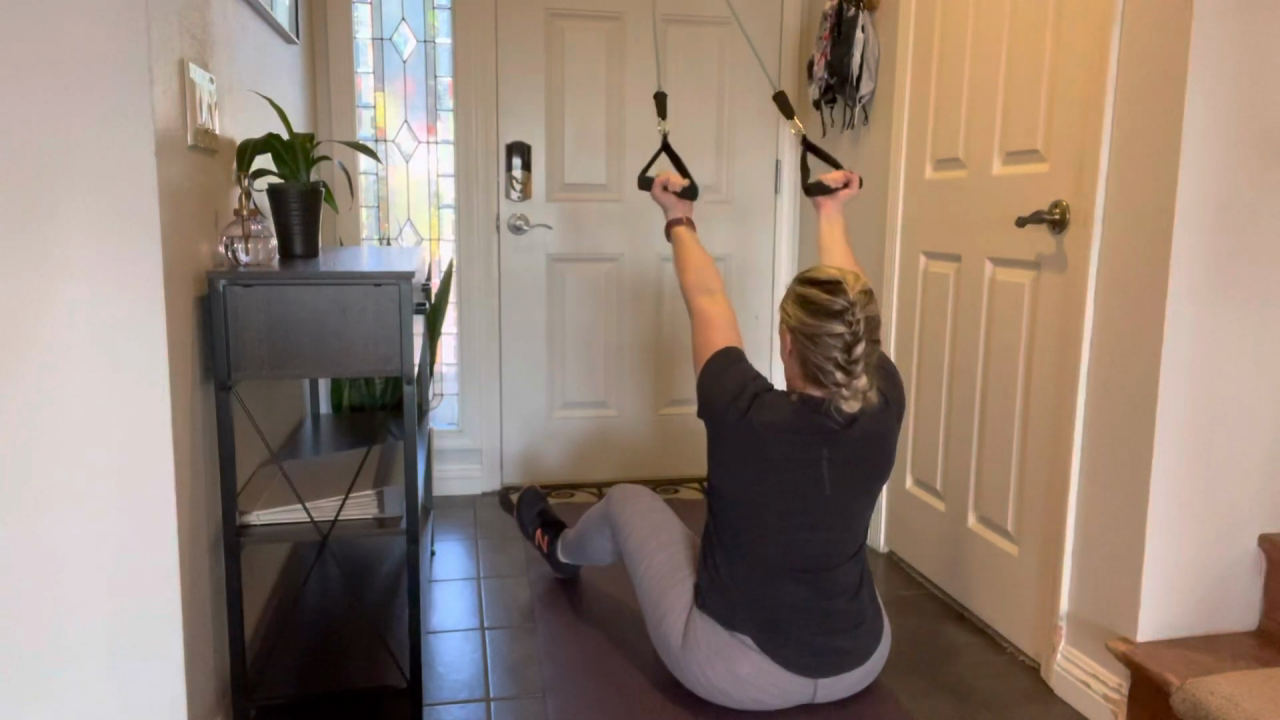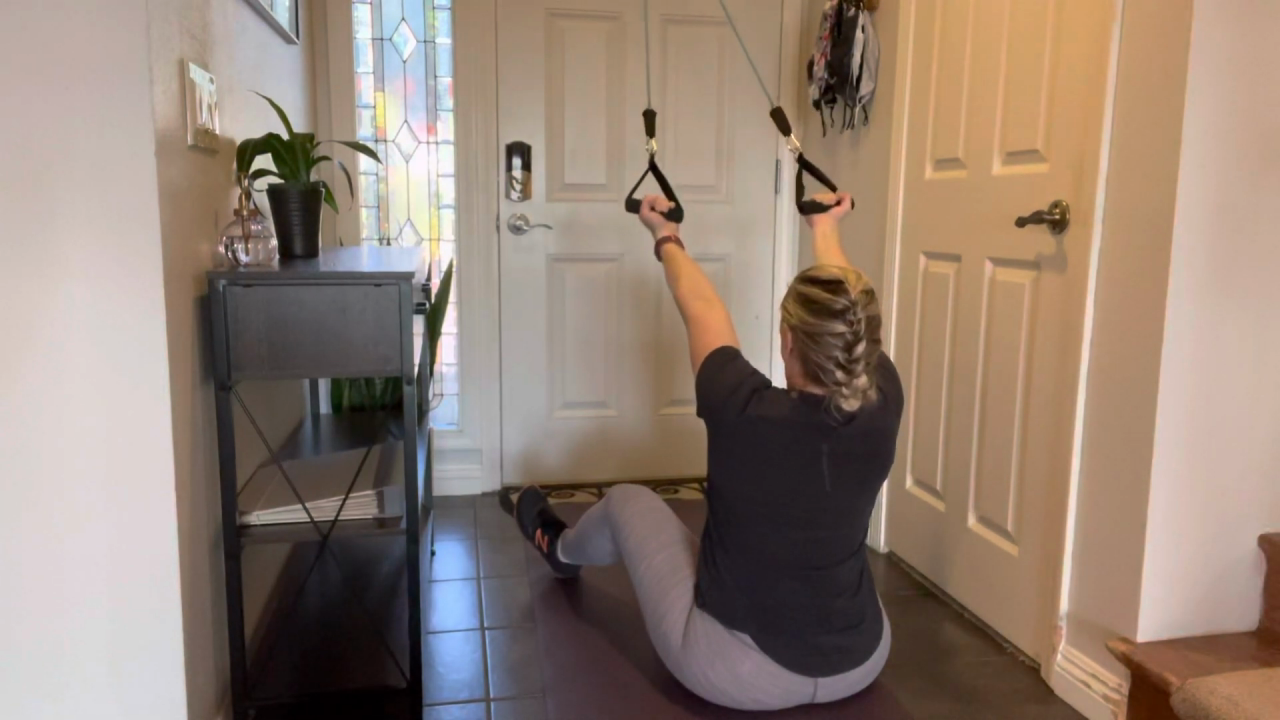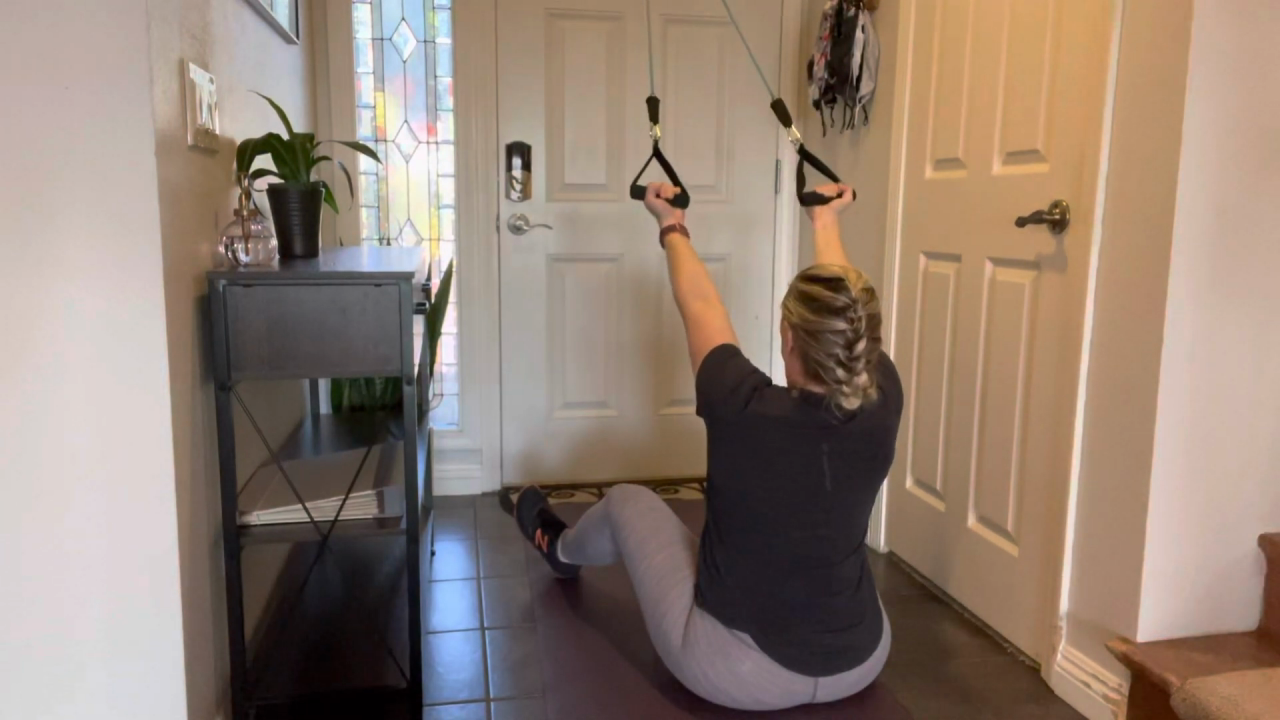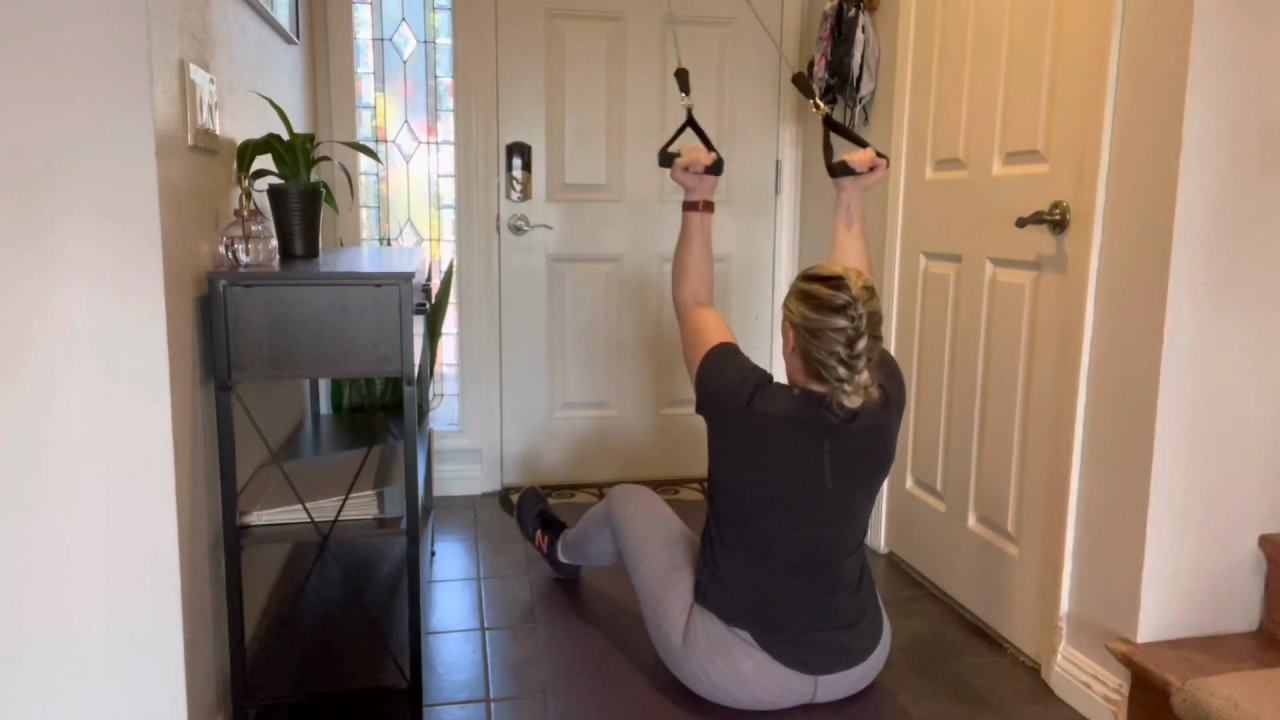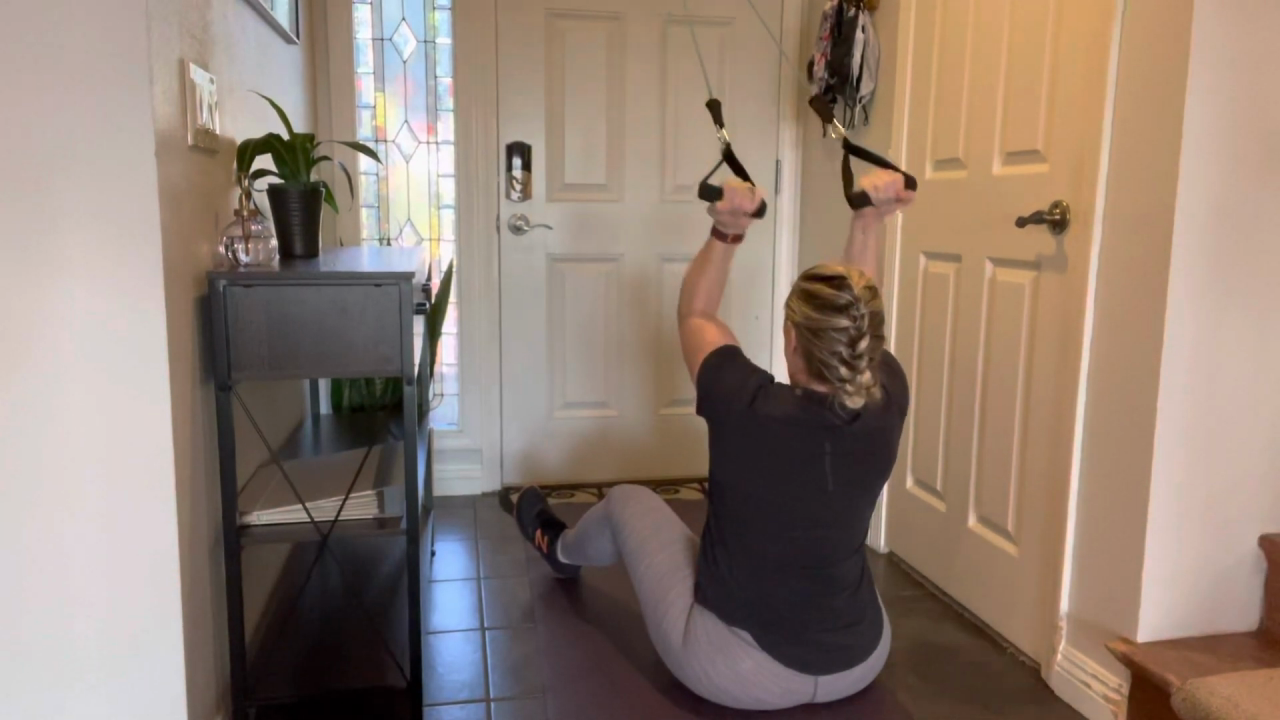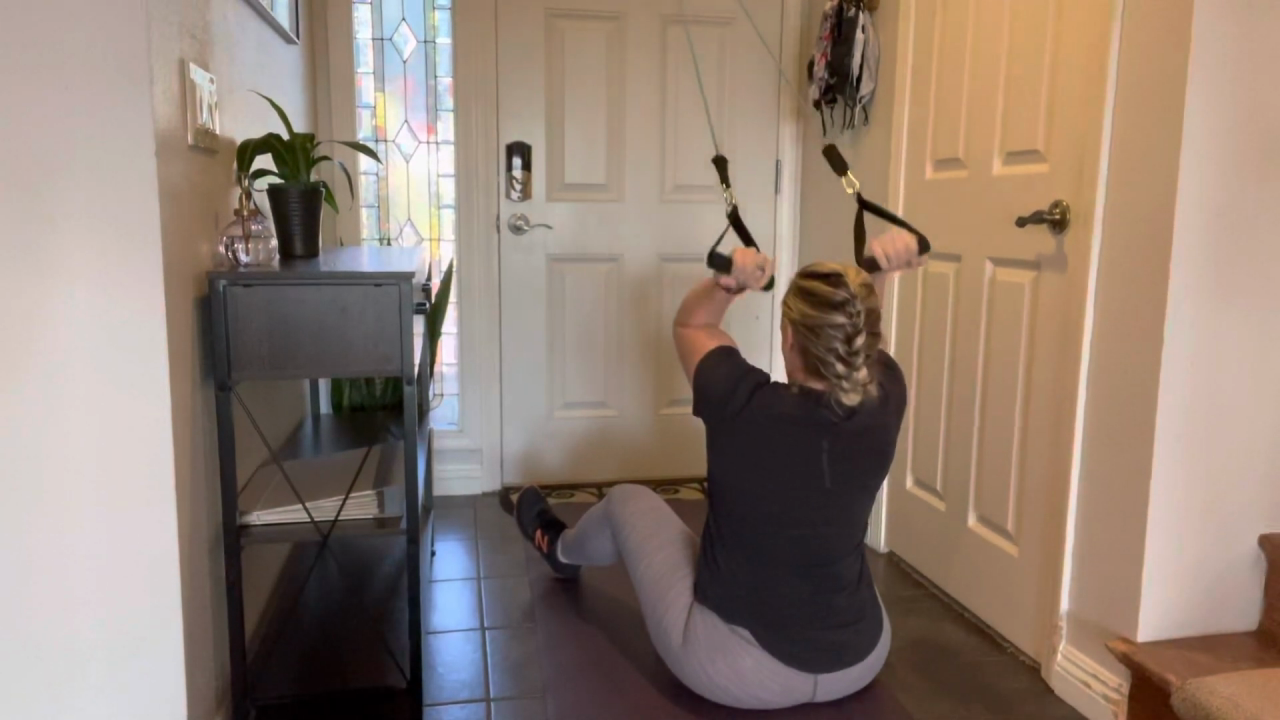
dt=0.3s
person 1, frame 1
left shoulder: (745, 415)
right shoulder: (882, 412)
left elbow: (707, 304)
right elbow: (848, 311)
left wrist: (678, 220)
right wrist: (830, 213)
left hip: (735, 674)
right hip: (858, 666)
left knee: (626, 502)
left ankle: (561, 550)
person 1, frame 2
left shoulder: (744, 412)
right shoulder: (881, 410)
left elbow: (702, 309)
right elbow: (849, 314)
left wrist: (666, 238)
right wrist: (824, 224)
left hip: (736, 674)
right hip: (858, 665)
left knee: (626, 501)
left ankle: (561, 549)
person 1, frame 3
left shoulder: (746, 412)
right shoulder: (881, 409)
left elbow: (700, 306)
right elbow: (848, 312)
left wrist: (673, 226)
right wrist: (824, 221)
left hip: (736, 675)
right hip: (859, 665)
left knee: (627, 502)
left ankle: (560, 550)
person 1, frame 4
left shoulder: (747, 410)
right shoulder: (882, 408)
left elbow: (694, 307)
right elbow: (851, 304)
left wrist: (698, 202)
right wrist: (850, 197)
left hip: (736, 672)
right hip: (857, 664)
left knee: (626, 504)
left ankle: (561, 550)
person 1, frame 5
left shoulder: (748, 411)
right shoulder: (886, 409)
left elbow: (693, 314)
right elbow: (854, 312)
left wrist: (726, 231)
right wrist: (869, 220)
left hip: (737, 674)
right hip: (858, 664)
left knee: (627, 503)
left ankle: (561, 550)
person 1, frame 6
left shoulder: (747, 410)
right shoulder: (884, 406)
left elbow: (689, 326)
right elbow: (852, 326)
left wrist: (728, 283)
right wrist: (877, 269)
left hip: (737, 672)
left knee: (627, 502)
left ankle: (561, 550)
